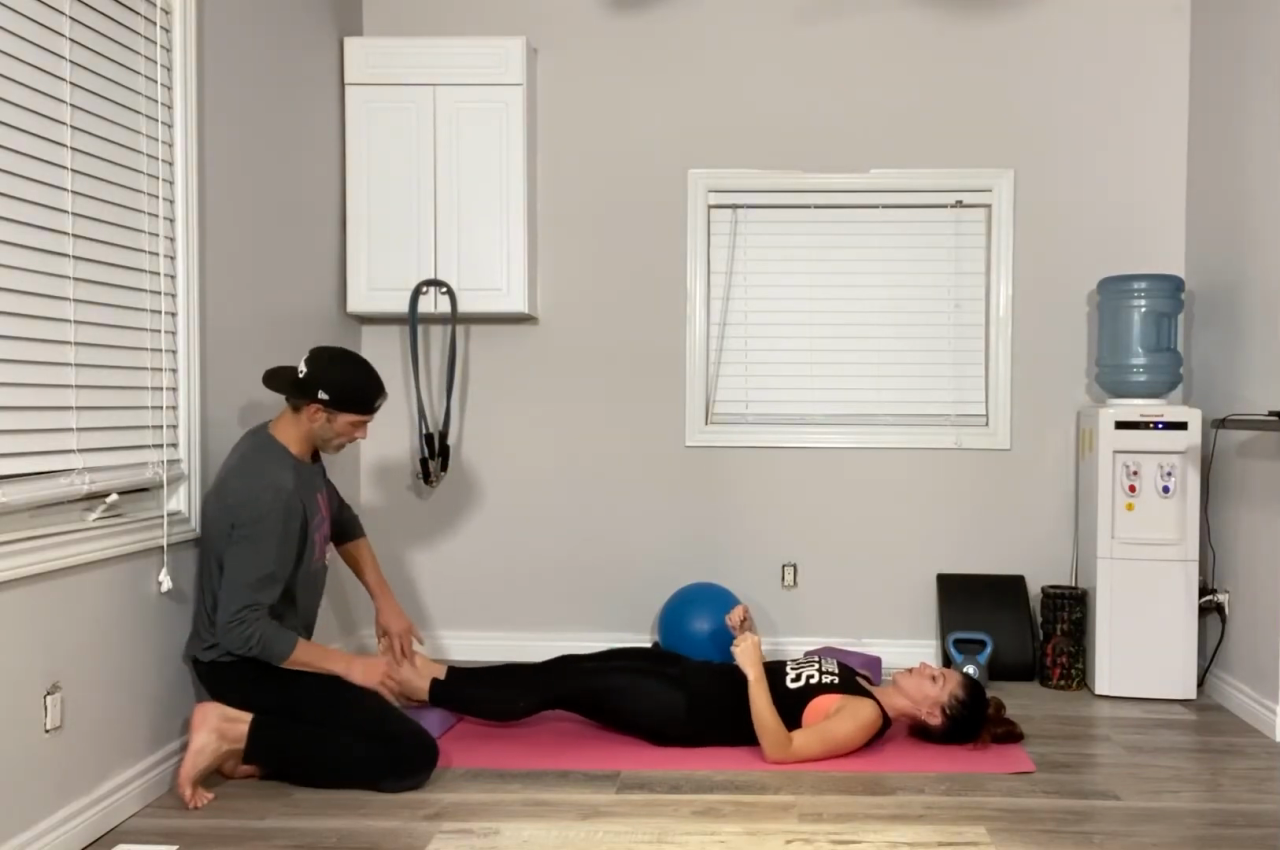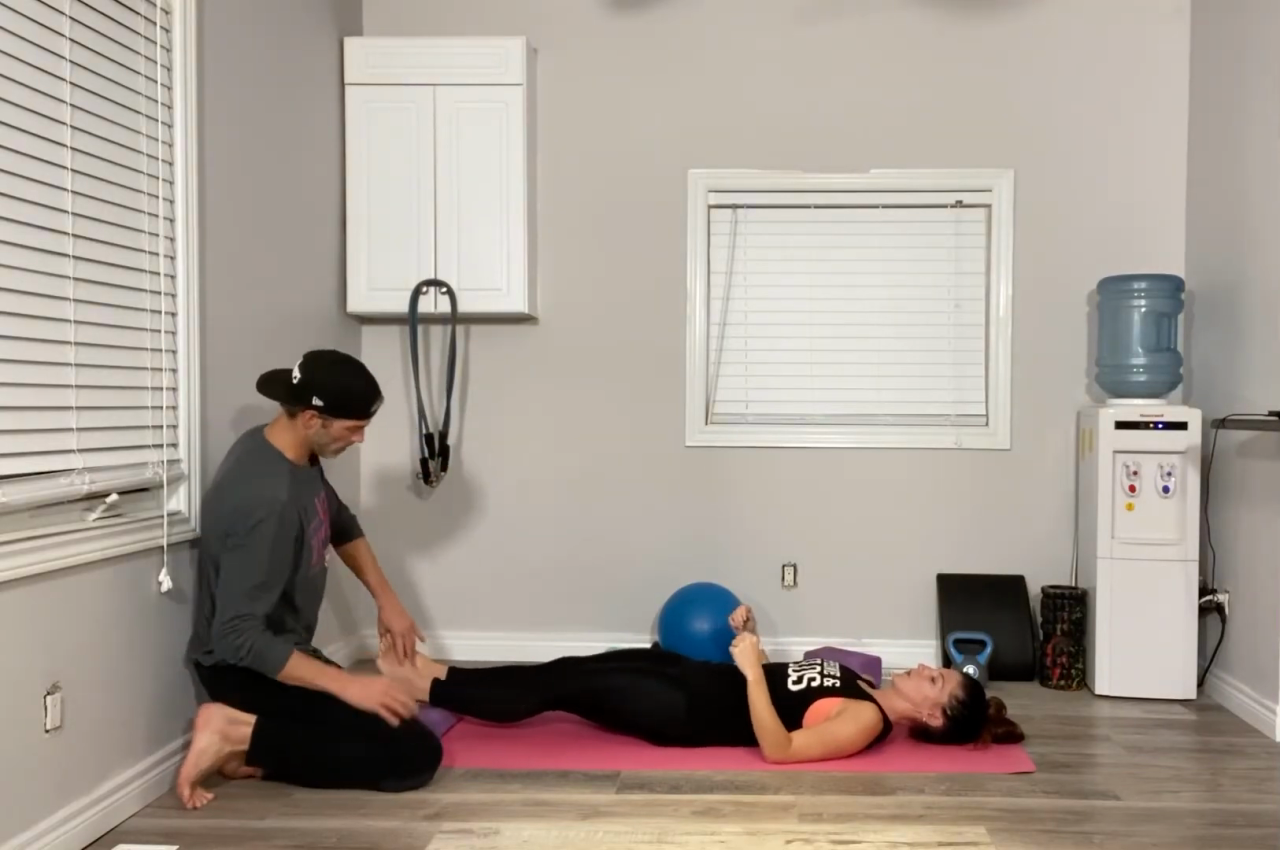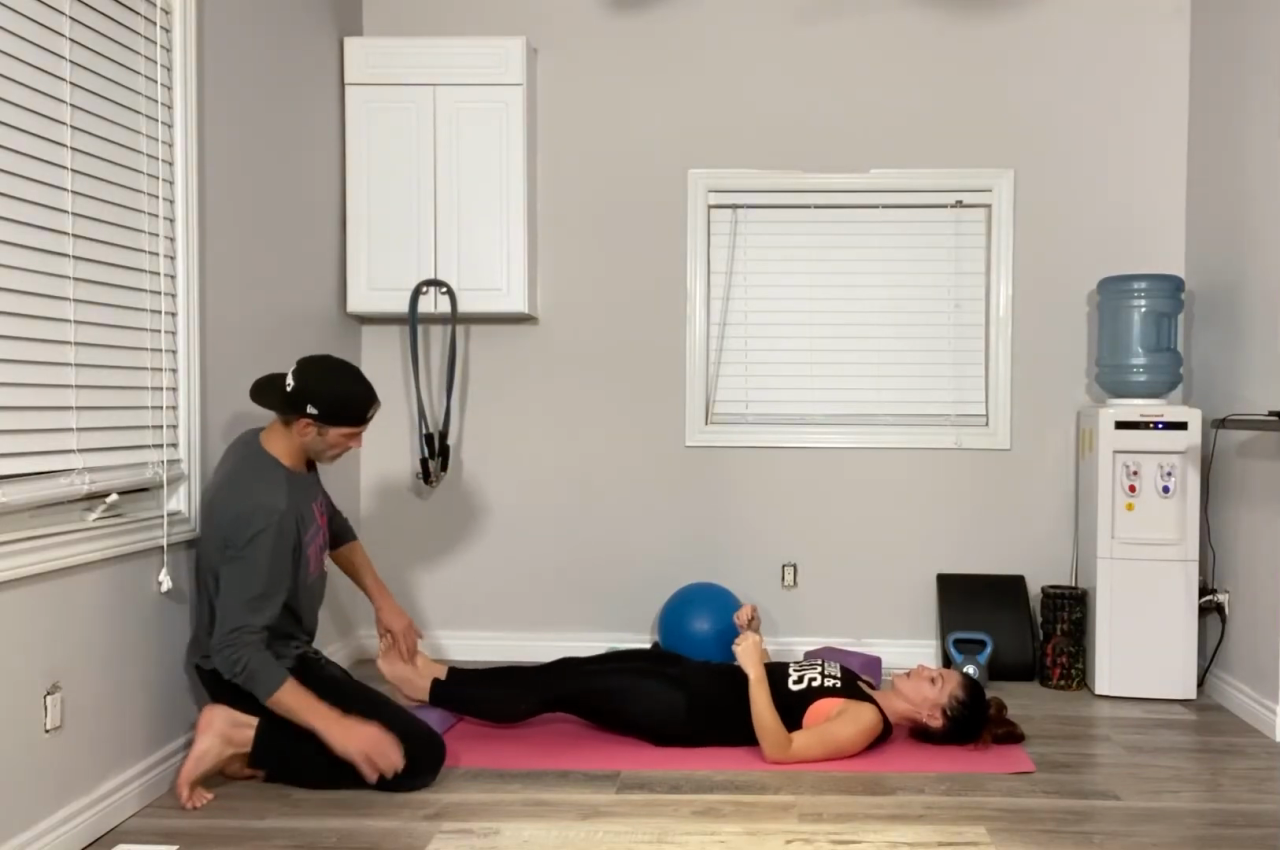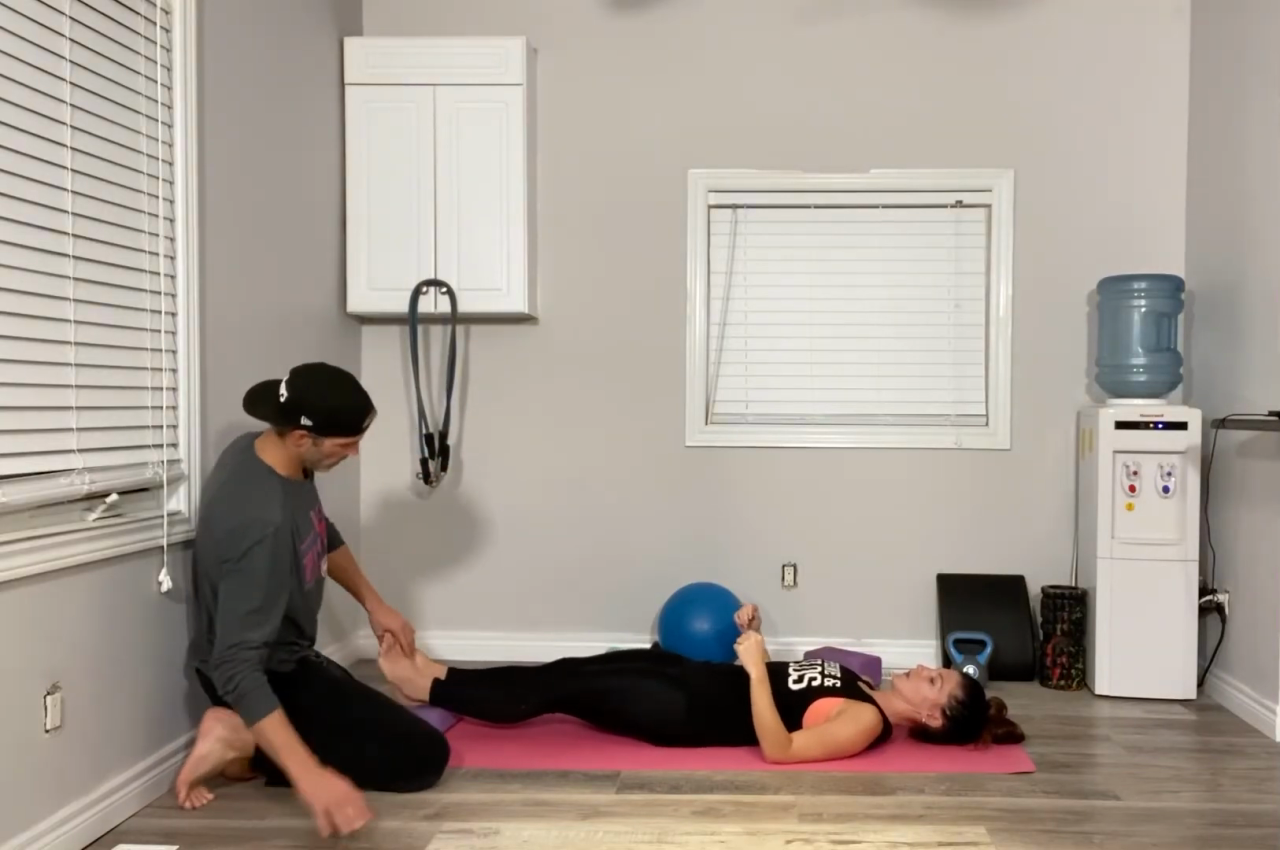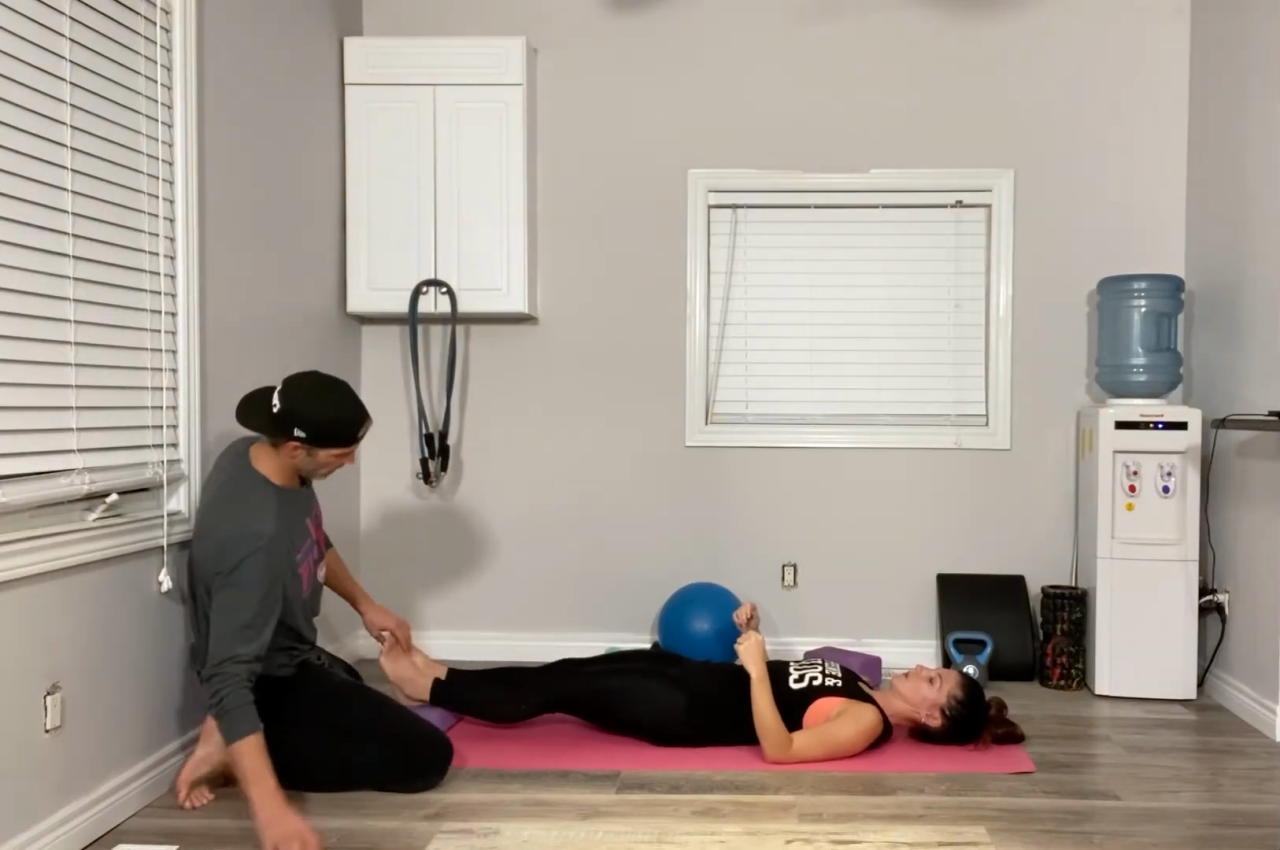
dt=0.1s
person 1, frame 1
left shoulder: (866, 719)
right shoulder: (863, 686)
left elbow: (777, 747)
left wrist: (750, 667)
right wrist: (749, 637)
left hip: (699, 713)
right hip: (704, 677)
left knee: (570, 688)
right knee: (572, 667)
left ankle: (429, 689)
right ankle: (440, 676)
person 1, frame 2
left shoulder: (866, 722)
right shoulder: (863, 689)
left elbow: (777, 747)
left wrist: (749, 668)
right wrist: (748, 639)
left hip: (698, 714)
right hip: (703, 678)
left knee: (569, 690)
right knee: (574, 668)
left ankle: (427, 690)
right ankle: (441, 675)
person 1, frame 3
left shoulder: (867, 722)
right shoulder: (864, 690)
left elbow: (778, 748)
left wrist: (752, 667)
right wrist: (752, 638)
left hip: (699, 714)
right hip: (704, 678)
left knee: (569, 691)
right knee: (575, 669)
left ankle: (428, 689)
right ankle: (442, 675)
person 1, frame 4
left shoulder: (867, 723)
right shoulder: (865, 691)
left elbow: (778, 748)
left wrist: (754, 666)
right wrist: (753, 638)
left hip: (699, 714)
right hip: (705, 677)
left knee: (567, 692)
right knee: (575, 669)
left ankle: (429, 689)
right ankle: (443, 675)
person 1, frame 5
left shoulder: (867, 723)
right shoulder: (863, 691)
left elbow: (778, 748)
left wrist: (754, 665)
right wrist: (752, 637)
left hip: (699, 714)
right hip: (705, 677)
left knee: (567, 693)
right knee: (574, 671)
left ankle: (430, 689)
right ankle: (442, 675)
person 2, frame 1
left shoulder: (294, 451)
right shoulder: (270, 490)
left elbow: (345, 525)
right elbow: (242, 628)
left wrist: (385, 601)
right wrist: (347, 664)
left hip: (267, 653)
right hip: (245, 664)
left knee: (371, 714)
right knee: (413, 755)
left ankle: (250, 742)
right ankle: (237, 733)
person 2, frame 2
left shoulder: (289, 451)
right shoulder: (266, 498)
left elbow: (342, 524)
right elbow: (238, 637)
left wrist: (385, 599)
right wrist: (346, 685)
left hip: (271, 649)
right hip: (250, 667)
left knee: (371, 715)
right knee: (415, 755)
left ankle: (250, 741)
right ankle: (241, 733)
person 2, frame 3
left shoulder: (275, 450)
right shoulder: (264, 509)
left elbow: (335, 529)
right elbow: (238, 654)
left wrist: (383, 601)
right wrist: (334, 725)
left hip: (278, 654)
right hip: (254, 671)
left knee: (361, 714)
right knee: (420, 755)
left ankle: (251, 744)
right ankle: (244, 735)
person 2, frame 4
left shoulder: (261, 451)
right shoulder: (260, 521)
left elbow: (325, 536)
right elbow: (237, 666)
left wrist: (371, 601)
right wrist: (308, 775)
left hip: (280, 653)
right hip: (269, 672)
left knee: (353, 696)
right knee: (424, 756)
left ankle: (252, 740)
right ankle: (241, 740)
person 2, frame 5
left shoulder: (256, 456)
right shoulder: (254, 534)
left elbow: (314, 543)
right elbow: (227, 679)
left wrist: (366, 605)
right wrist: (269, 808)
left hip: (281, 656)
right hip: (271, 677)
left knee: (350, 683)
right knee: (428, 757)
left ankle: (255, 752)
right ankle: (239, 747)
